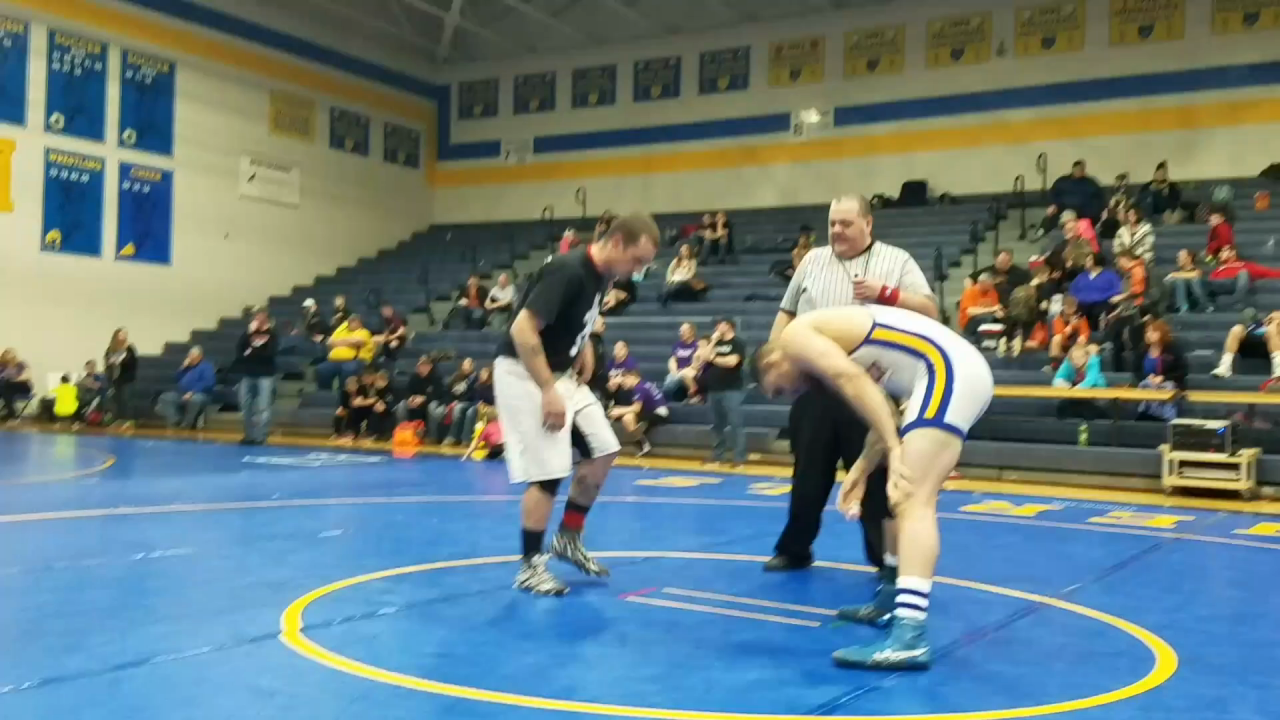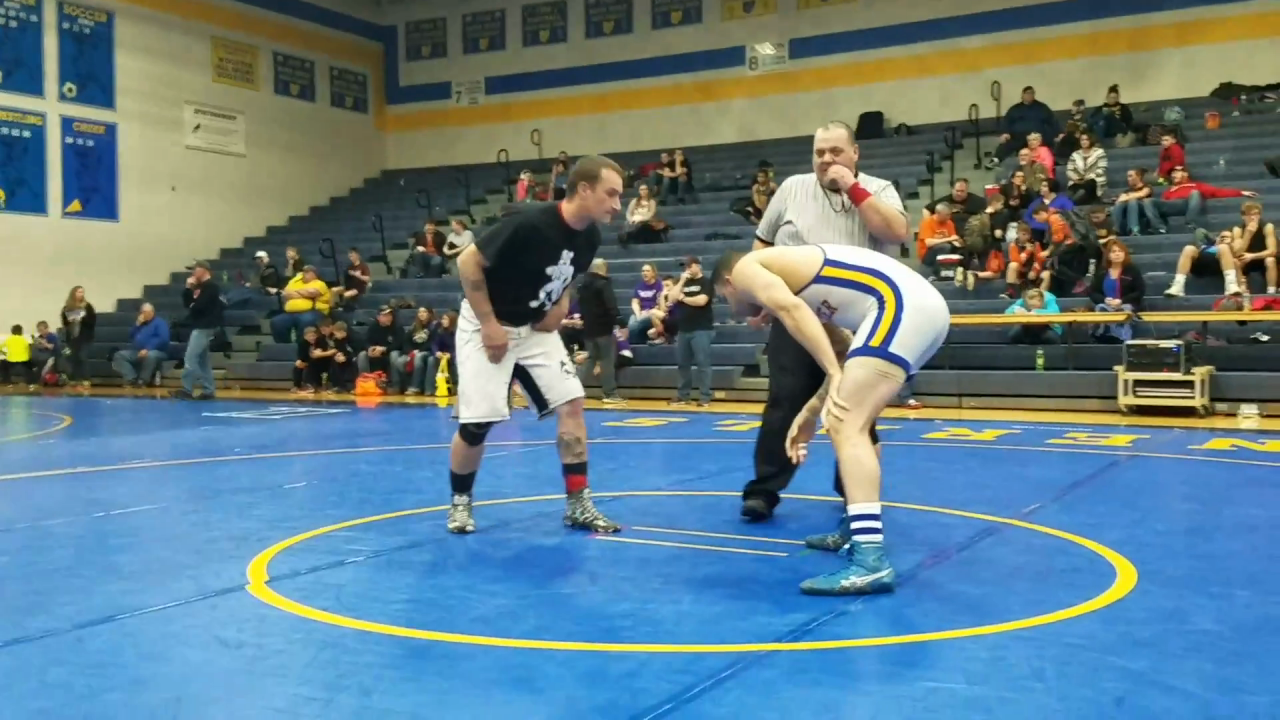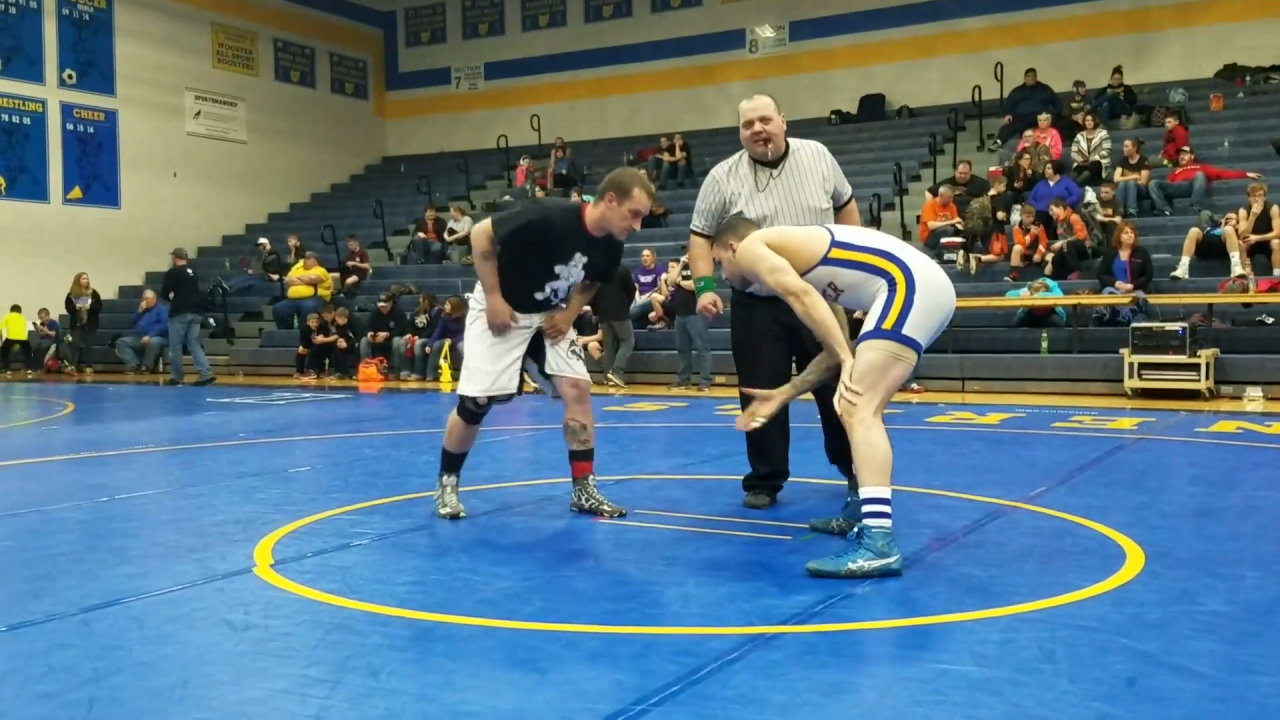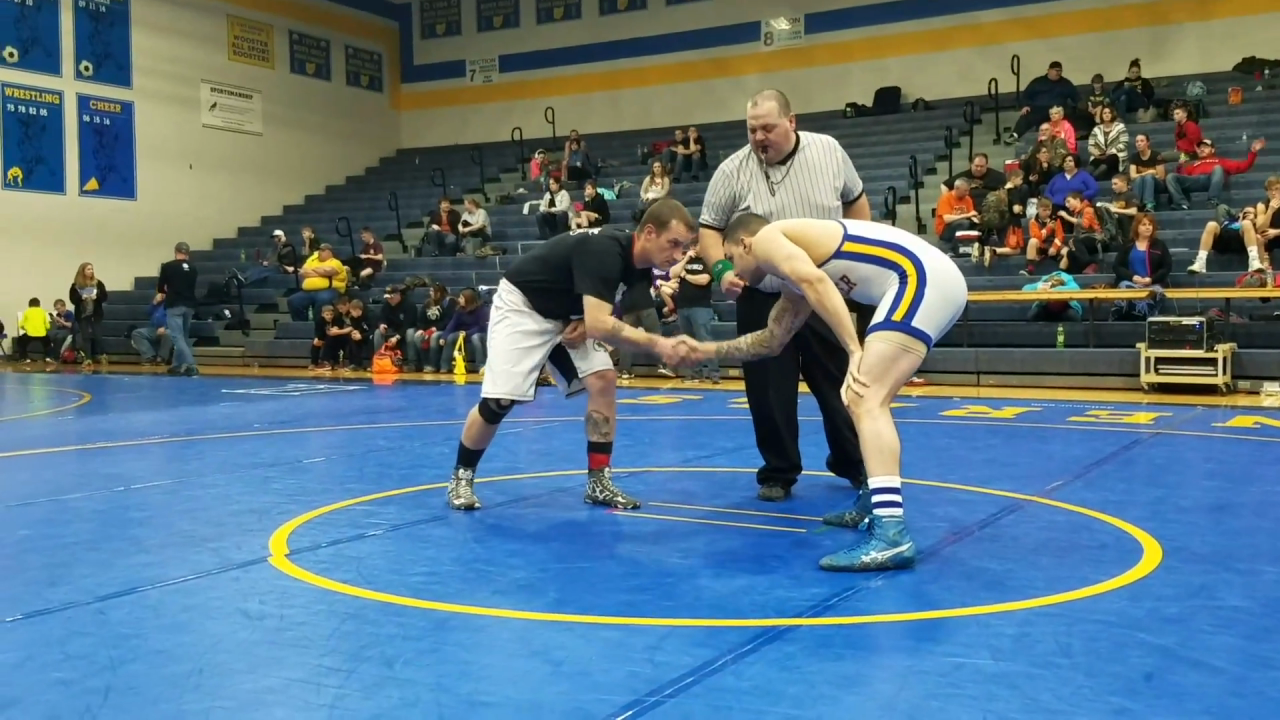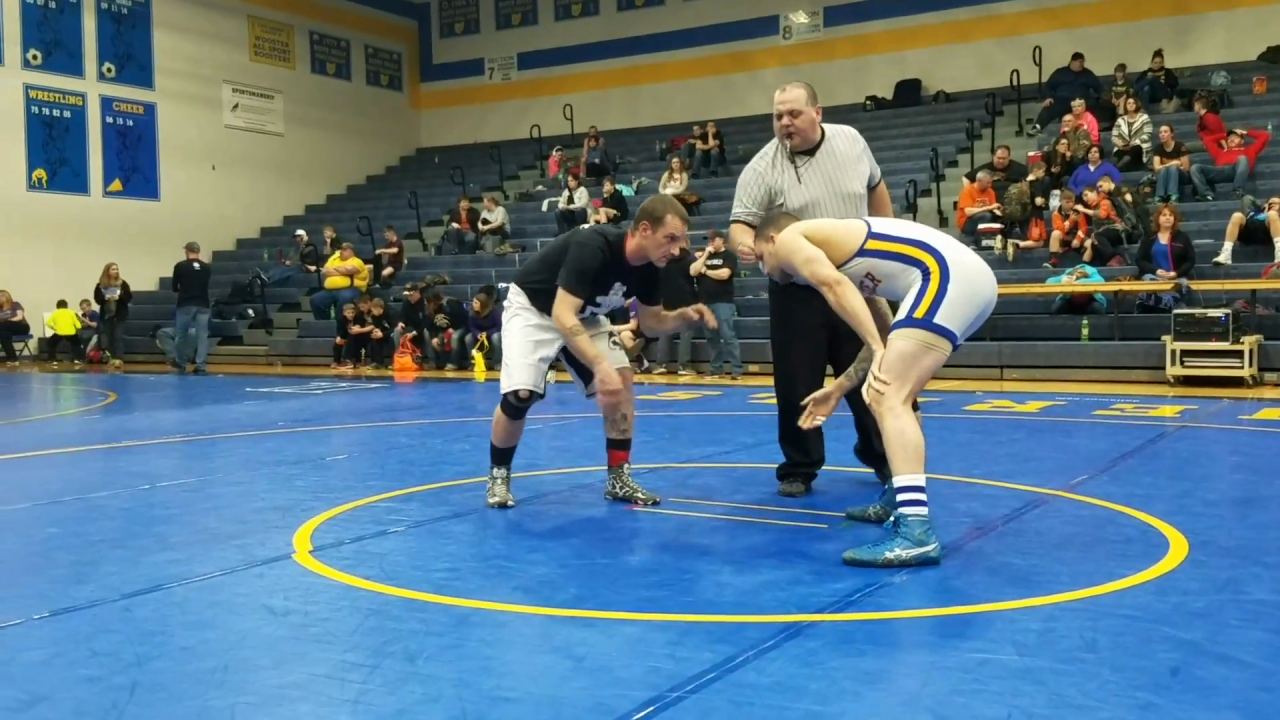
dt=0.7s
person 1, frame 1
left shoulder: (896, 262)
right shoulder: (814, 260)
left elbow: (929, 311)
right elbow: (786, 314)
left wrist: (885, 293)
right hip: (816, 388)
left knee: (876, 475)
right knee: (809, 474)
left ankle: (888, 560)
right ankle: (794, 549)
person 1, frame 2
left shoulder: (878, 190)
right shoulder: (792, 189)
left elbow: (896, 232)
right elbow: (762, 243)
left wrist: (853, 188)
right knee: (785, 402)
right ankle: (763, 490)
person 1, frame 3
left shoulder: (817, 157)
right shoulder: (723, 177)
left elbow: (846, 207)
right elbow: (701, 237)
right wrist: (705, 286)
right hip: (757, 306)
left knee: (837, 387)
right knee: (762, 395)
left ankle: (854, 469)
right ankle: (764, 481)
person 1, frame 4
left shoulder: (828, 151)
right shoulder: (733, 171)
left elbow: (855, 201)
right elbow: (709, 227)
right wrist: (722, 269)
right hip: (762, 302)
left knee: (839, 385)
right knee: (770, 392)
left ankle: (854, 465)
right ankle: (778, 473)
person 1, frame 5
left shoulder: (850, 141)
right shoulder: (764, 167)
left elbow: (875, 189)
right elbow: (743, 223)
right wrist: (744, 245)
right hip: (796, 295)
right knee: (797, 384)
left ankle: (881, 458)
right ankle: (798, 468)
person 2, frame 1
left shoulder: (793, 337)
right shoulder: (824, 362)
left elbow: (851, 377)
right elbow: (884, 419)
left wrist: (896, 449)
right wrist: (862, 469)
left hip: (950, 370)
right hip: (964, 369)
left knee: (912, 500)
right knee: (906, 493)
left ankle: (908, 639)
right ankle: (896, 599)
person 2, frame 2
left shoulder: (745, 269)
right shoulder: (784, 271)
left elbow: (792, 310)
right elbow: (844, 354)
left wrist: (836, 378)
right wrist: (810, 412)
left hip: (900, 304)
right hip: (926, 304)
left knee: (844, 426)
right knee: (853, 422)
left ankle: (870, 561)
right ankle: (858, 530)
person 2, frame 3
left shoulder: (750, 248)
right shoulder: (785, 250)
left elbow: (802, 295)
right elbow: (834, 351)
left wrist: (848, 361)
right wrist: (782, 395)
left hip: (910, 284)
right hip: (928, 284)
left knee: (857, 410)
right knee: (862, 406)
left ankle: (879, 545)
right ankle: (864, 511)
person 2, frame 4
left shoulder: (766, 238)
right shoulder: (794, 284)
left elbow: (816, 281)
right elbow: (772, 340)
left wrist: (855, 352)
right wrist: (708, 350)
left hip: (919, 278)
right hip: (938, 279)
left knee: (864, 400)
right knee: (869, 398)
left ankle: (890, 535)
right ankle: (877, 502)
person 2, frame 5
left shoulder: (788, 239)
right shoulder: (829, 242)
left elbow: (834, 283)
right elbow: (881, 334)
left wrist: (878, 351)
right wrist: (838, 389)
left hip: (947, 276)
right hip: (971, 276)
left knee: (886, 398)
right knee: (893, 394)
left ankle: (916, 533)
right ankle: (900, 499)
person 3, frame 1
left shoulder: (602, 275)
right shoulder: (567, 272)
right elbow: (522, 330)
left wrist: (587, 349)
right wrist: (547, 392)
left hip: (562, 373)
right hip: (524, 374)
left knee: (604, 451)
right knee: (548, 473)
left ankle: (568, 539)
right ankle: (530, 566)
person 3, frame 2
left shoulder: (590, 236)
right shoulder: (528, 223)
right elbow: (468, 262)
left wrist: (561, 305)
right wrist: (489, 324)
left hip: (535, 328)
right hip: (486, 326)
left knee: (571, 404)
right knee: (477, 422)
left ankle: (579, 503)
right ankle: (460, 501)
person 3, frame 3
left shoulder: (611, 246)
right shoulder: (549, 216)
right elbow: (481, 235)
left wrist: (569, 313)
right wrist: (495, 300)
left hip: (548, 316)
right hip: (500, 309)
left knee: (577, 387)
right knee: (476, 401)
left ankle: (584, 490)
right ankle: (447, 484)
person 3, frame 4
left shoulder: (640, 263)
right shoulder: (604, 250)
right elbow: (599, 325)
left wrist: (584, 322)
right wrist: (656, 343)
left hip: (567, 314)
right hip: (521, 305)
left knee: (603, 380)
right knee: (499, 401)
left ankle: (599, 482)
right ankle: (462, 476)
person 3, frame 5
left shoulder: (648, 266)
right shoulder: (593, 246)
left elbow: (652, 322)
right elbow: (562, 316)
left wrist: (685, 317)
right wrist: (600, 367)
left hip: (584, 315)
right hip: (532, 308)
left knee: (621, 379)
right knee: (520, 394)
left ankle: (619, 479)
right ankle: (499, 474)
